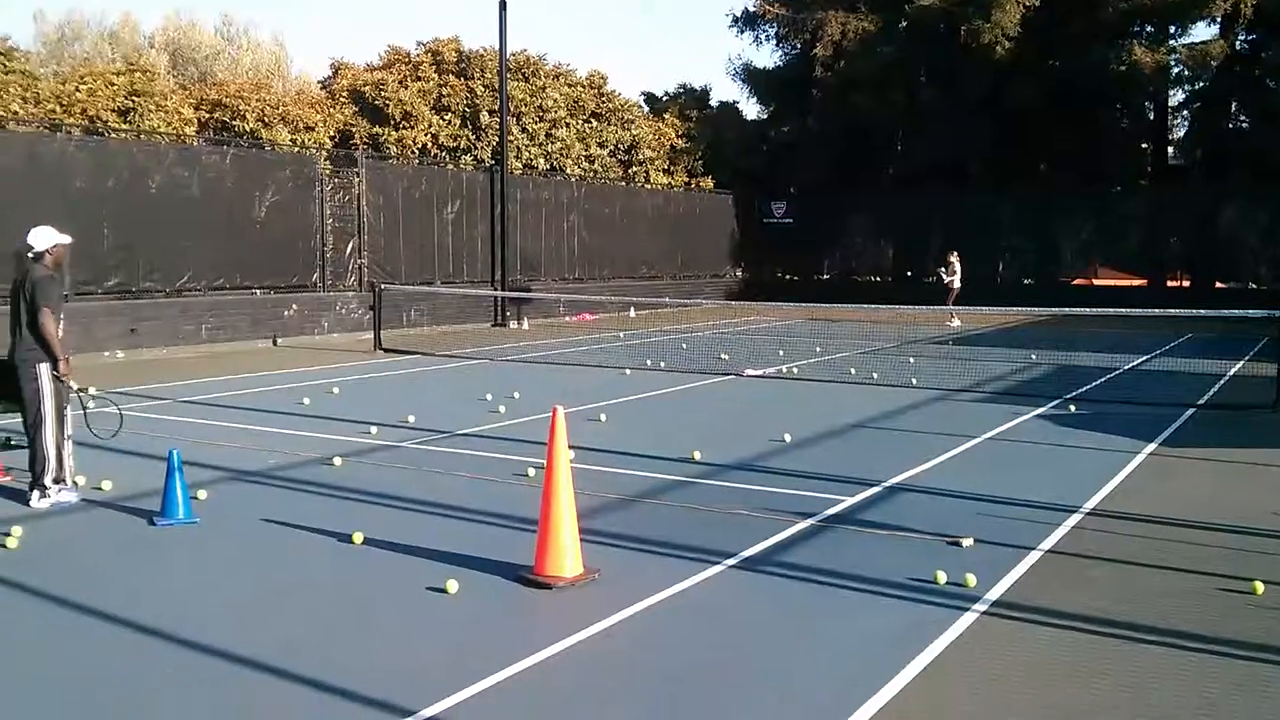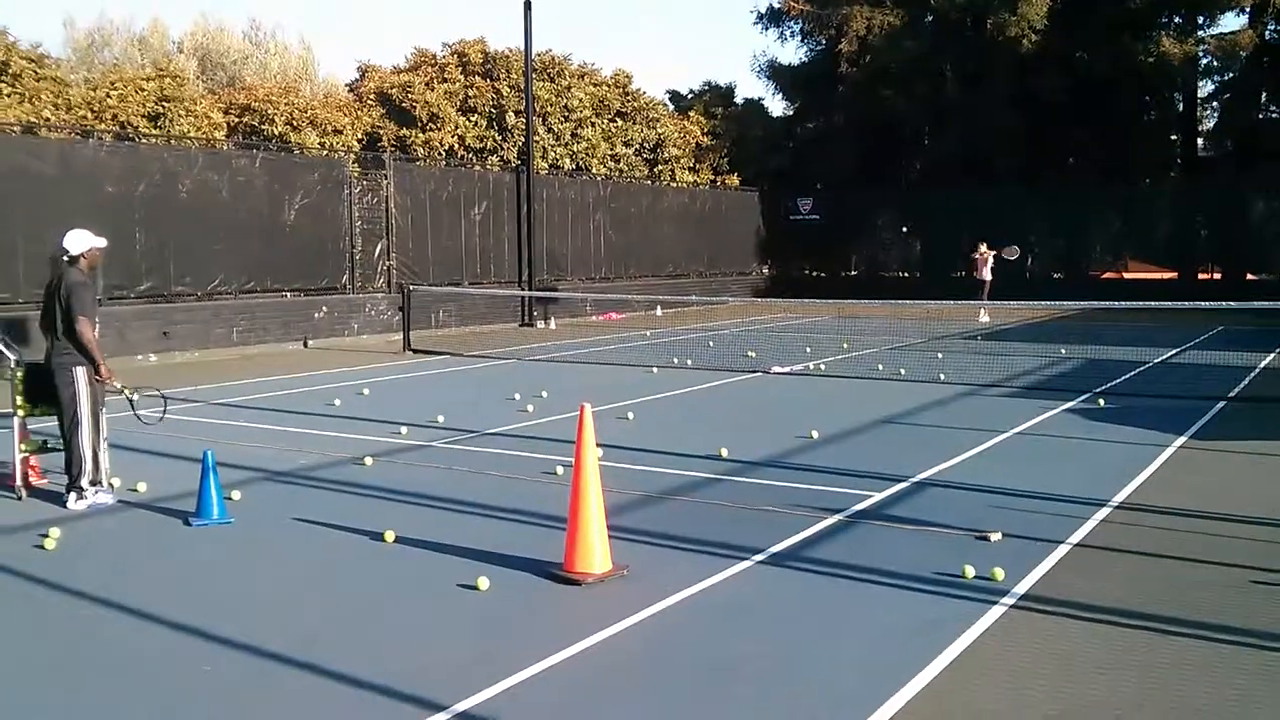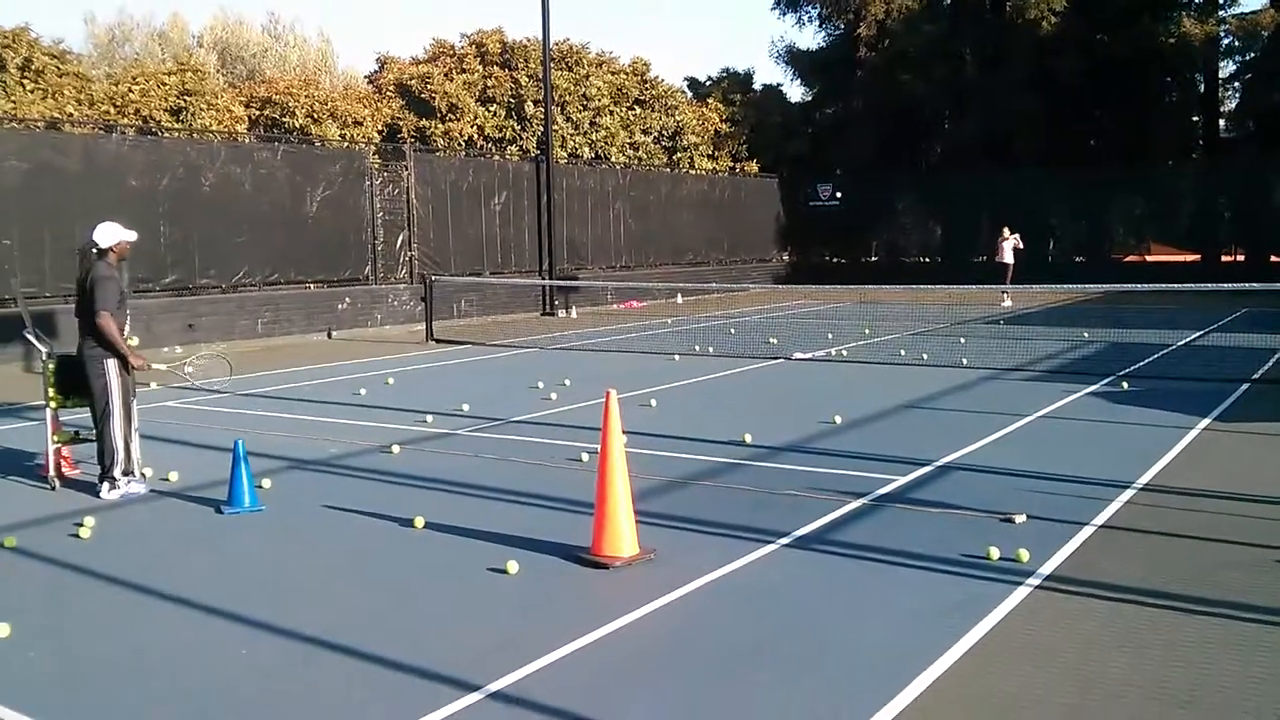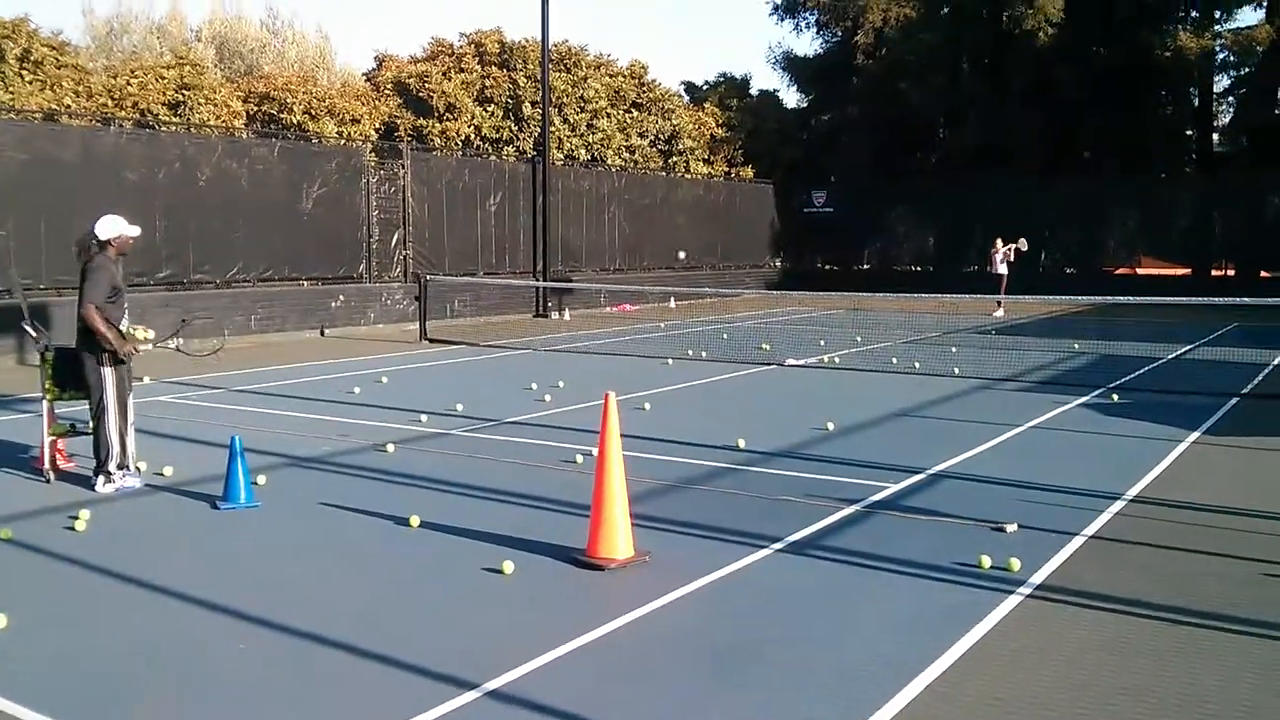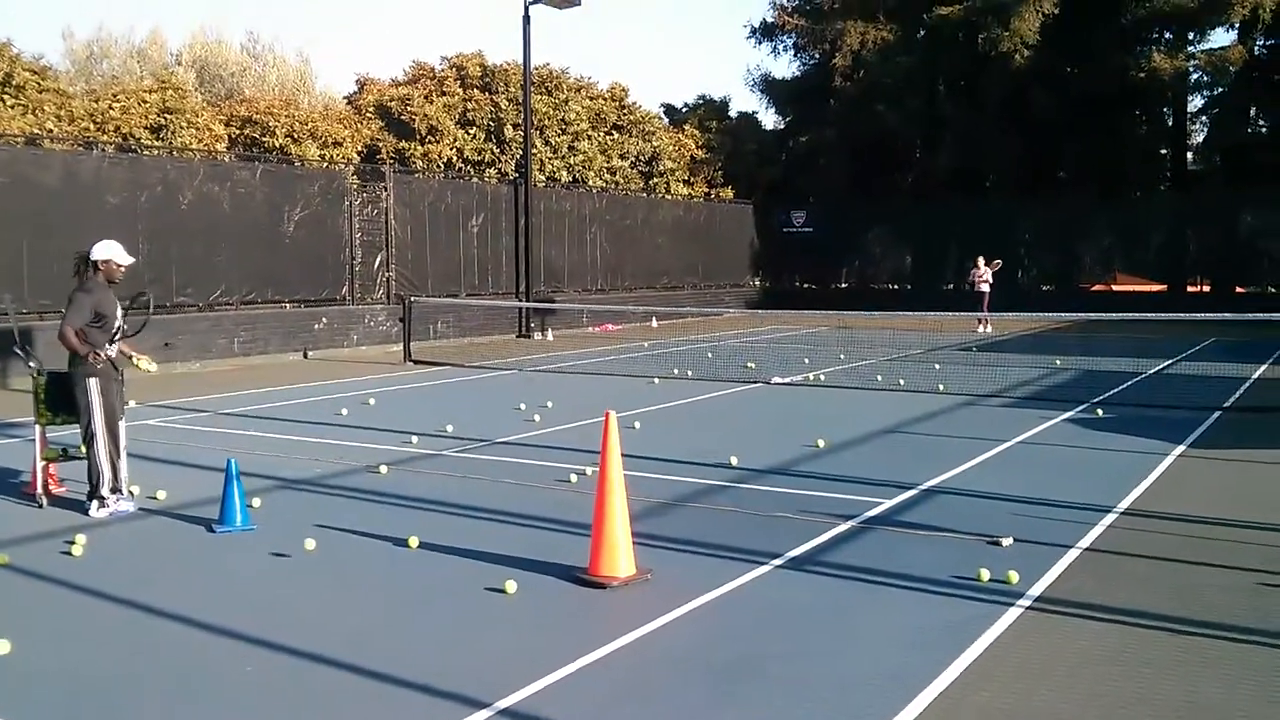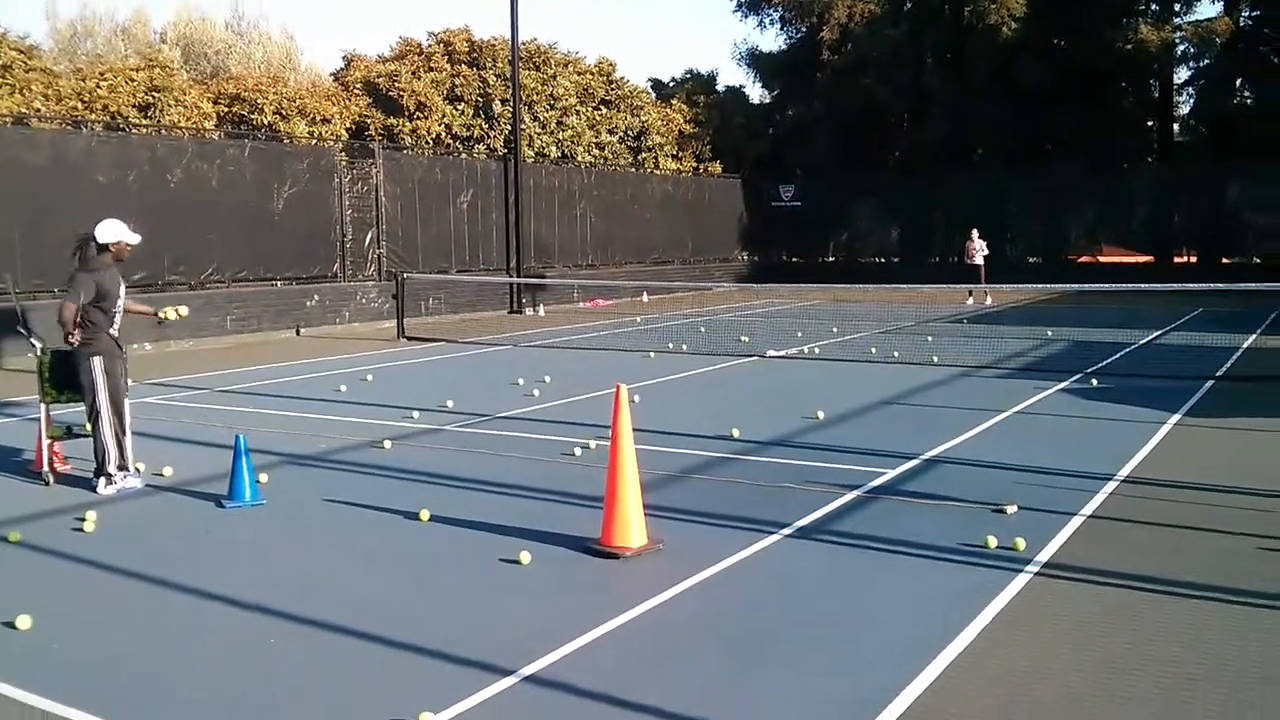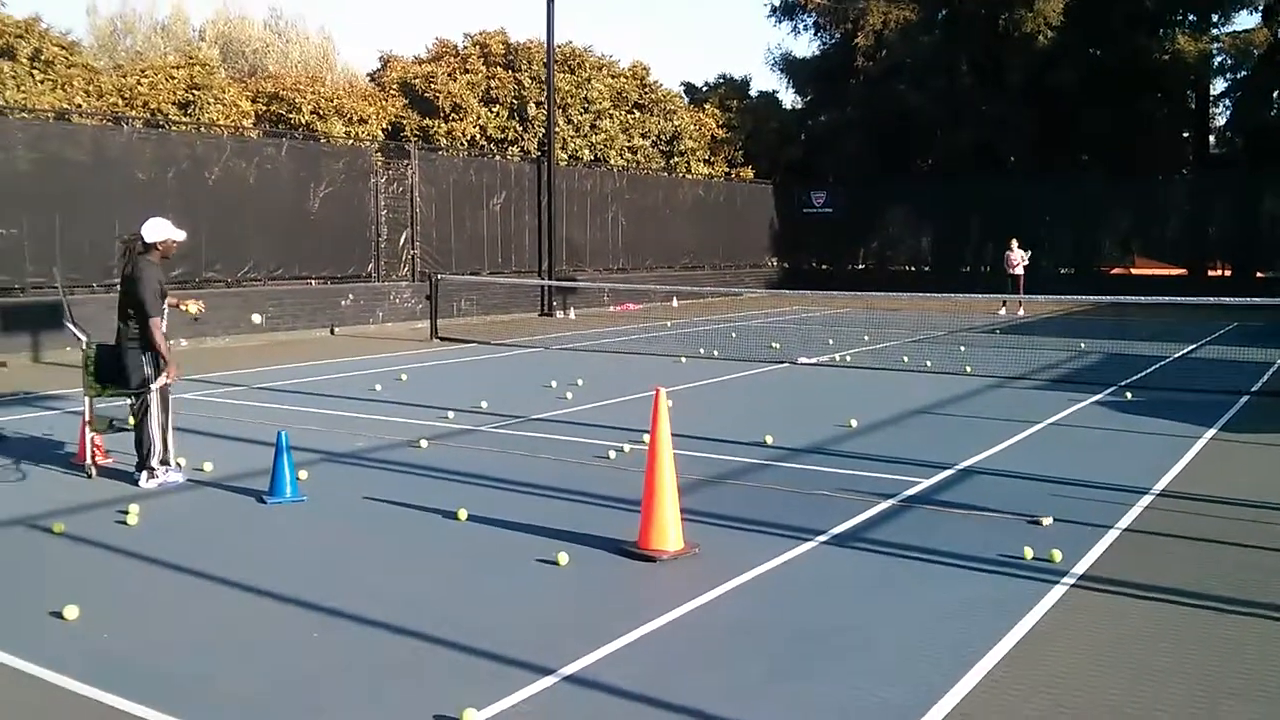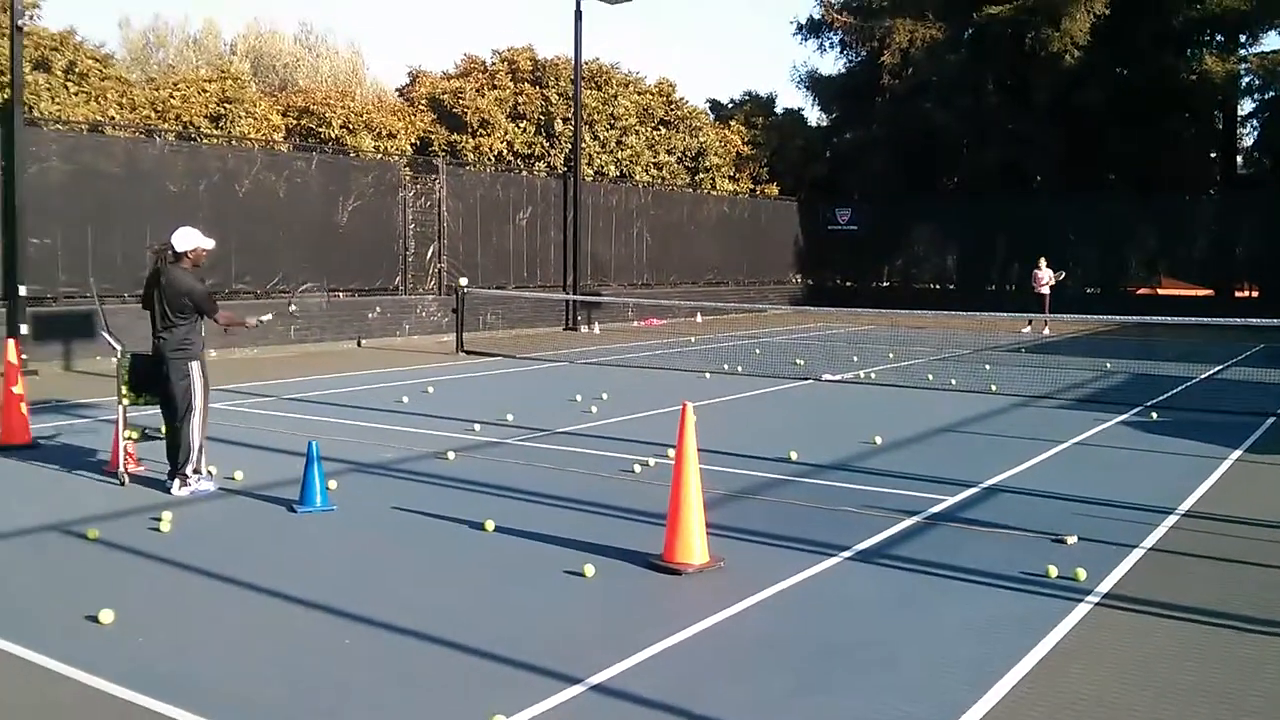
dt=0.3s
person 1, frame 1
left shoulder: (25, 277)
right shoulder: (46, 277)
left elbow: (20, 320)
right elbow: (45, 319)
right wrist: (61, 358)
left hip: (26, 358)
right hip: (40, 361)
left knee: (55, 423)
right knee: (47, 425)
left ankle: (56, 481)
right ankle: (44, 490)
person 1, frame 2
left shoulder: (58, 280)
right shoulder: (80, 282)
left elbow: (45, 323)
right elbow: (82, 327)
right wrist: (101, 363)
left hip: (63, 362)
right hip: (76, 364)
left knee: (90, 426)
right knee: (83, 428)
left ankle: (92, 483)
right ankle: (80, 491)
person 1, frame 3
left shoulder: (94, 272)
right shoulder: (106, 275)
left elbow: (82, 313)
right elbow: (103, 319)
right wrist: (129, 354)
left hip: (102, 354)
right hip: (106, 356)
left knee: (123, 417)
right knee: (115, 419)
left ankle: (125, 473)
right ankle: (113, 482)
person 1, frame 4
left shoulder: (107, 265)
right shoulder: (100, 268)
right elbow: (88, 311)
left wrist: (124, 331)
right wrist: (116, 342)
left hip: (110, 349)
right hip: (101, 351)
left knee: (120, 410)
right knee: (110, 412)
left ankle: (120, 467)
right ankle: (108, 476)
person 1, frame 5
left shoulder: (107, 291)
right shoulder: (86, 293)
right elbow: (66, 330)
left wrist: (130, 353)
right wrist: (87, 352)
left hip: (109, 373)
right hip: (92, 375)
left knee: (114, 434)
right knee: (101, 436)
left ankle: (113, 491)
right ankle: (102, 500)
person 1, frame 6
left shoulder: (111, 270)
right shoulder: (89, 273)
right elbow: (68, 306)
left wrist: (155, 312)
right wrist: (69, 330)
left hip: (111, 350)
right hip: (96, 353)
left knee: (117, 411)
right knee: (105, 414)
left ankle: (119, 468)
right ankle: (109, 477)
person 1, frame 7
left shoulder: (140, 264)
right shoulder: (147, 275)
right elbow: (154, 324)
left wrist: (176, 302)
right wrist: (169, 362)
left hip: (138, 347)
right hip: (143, 349)
left knee: (148, 407)
right knee: (154, 408)
left ankle: (150, 463)
right ankle: (152, 471)
person 1, frame 8
left shoulder: (158, 274)
right shoulder: (189, 284)
left elbow: (147, 304)
right elbow: (218, 316)
right wrist: (244, 322)
left hip: (166, 354)
right hip: (186, 358)
left knee: (176, 416)
right knee: (193, 416)
left ankle: (178, 471)
right ankle: (185, 479)
